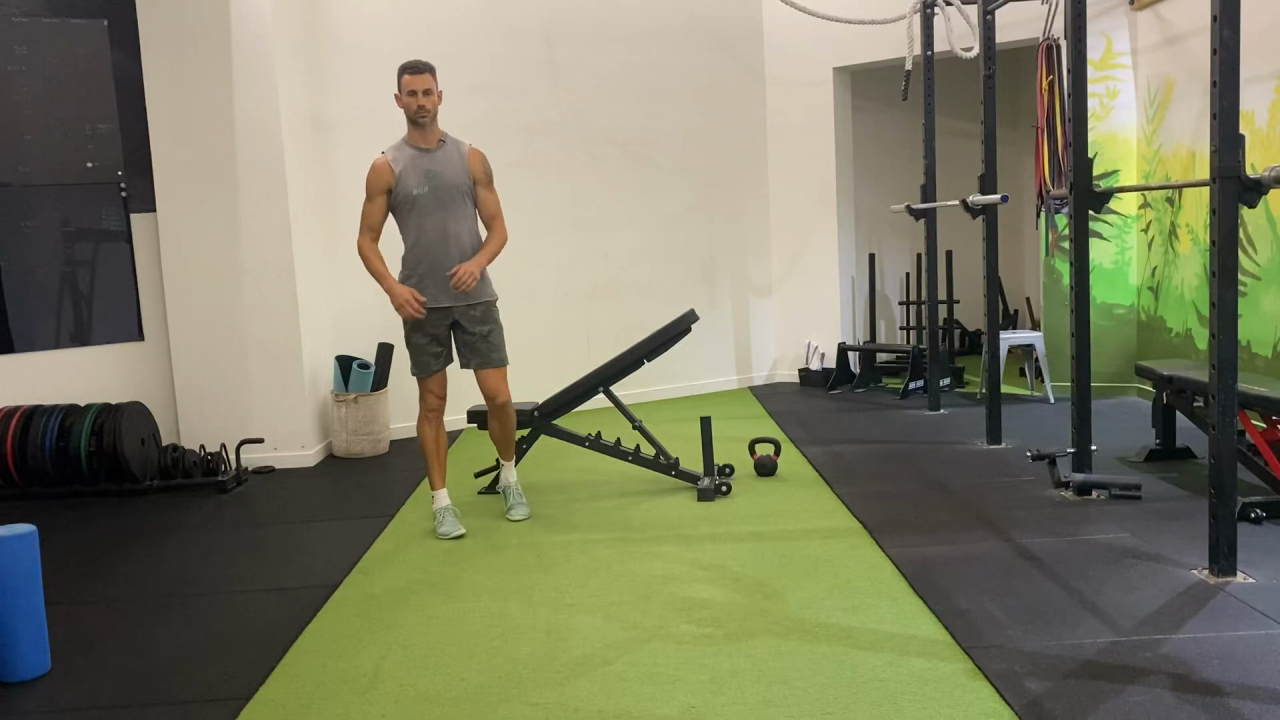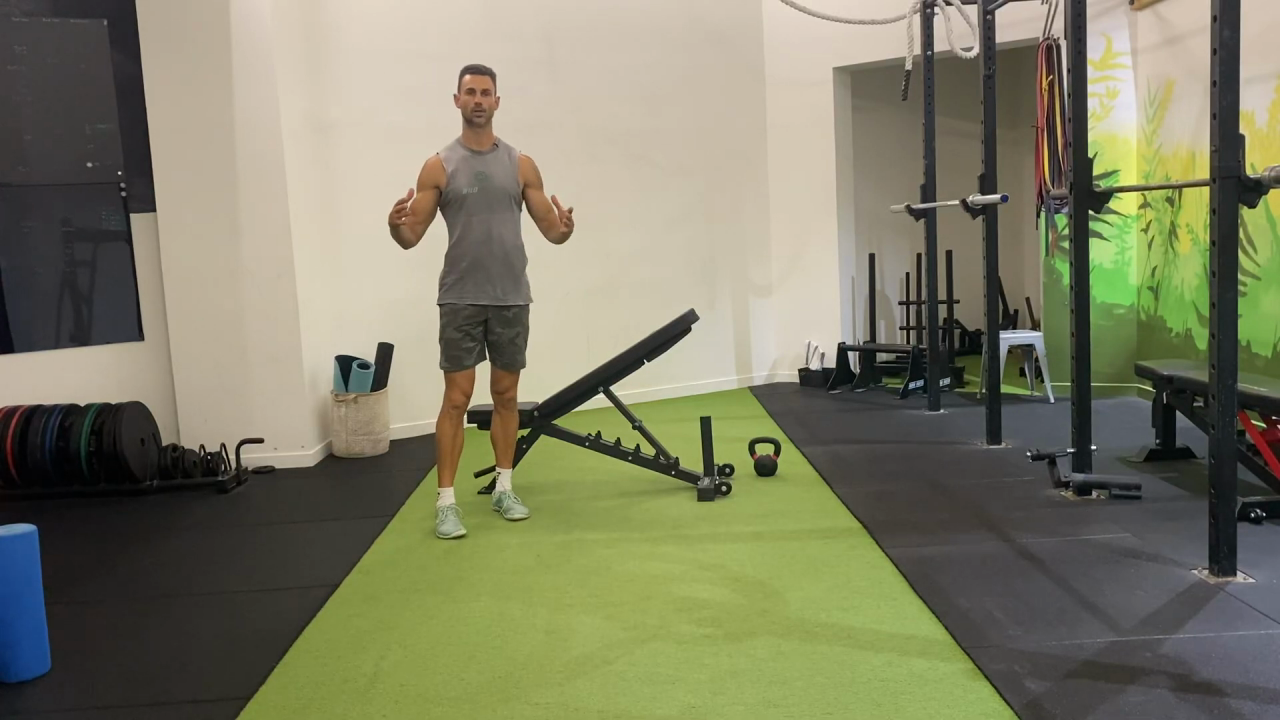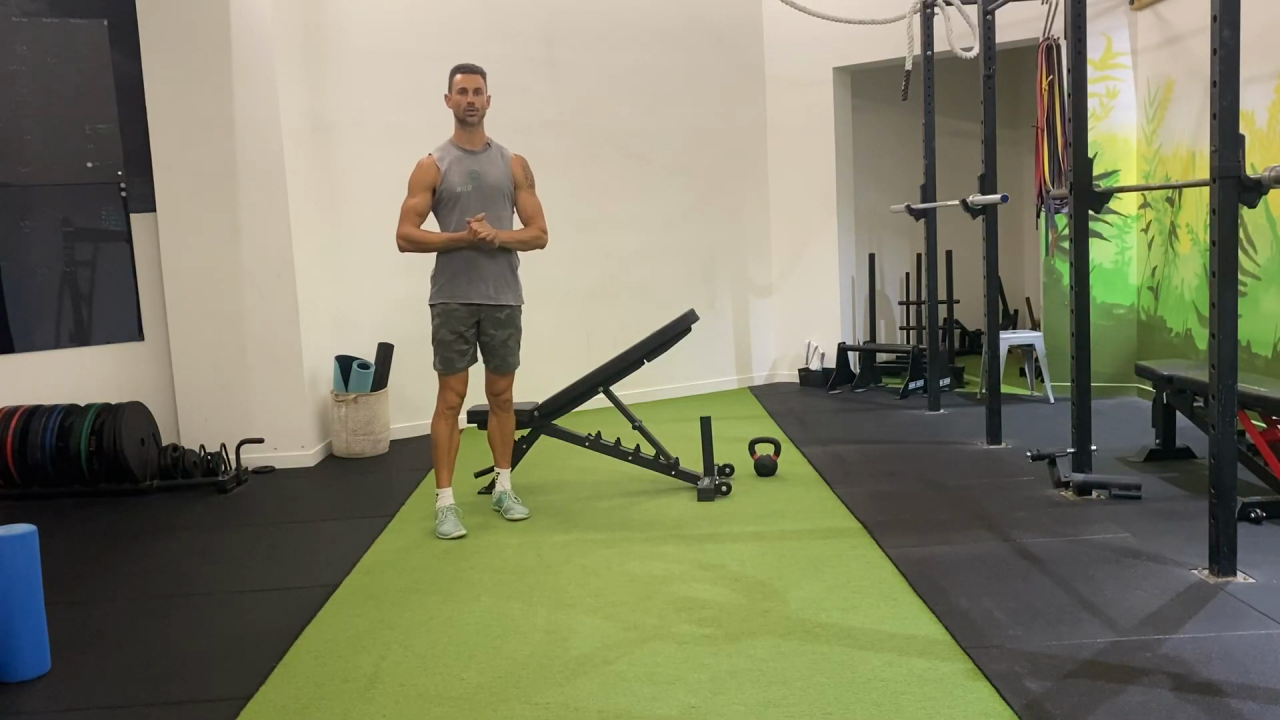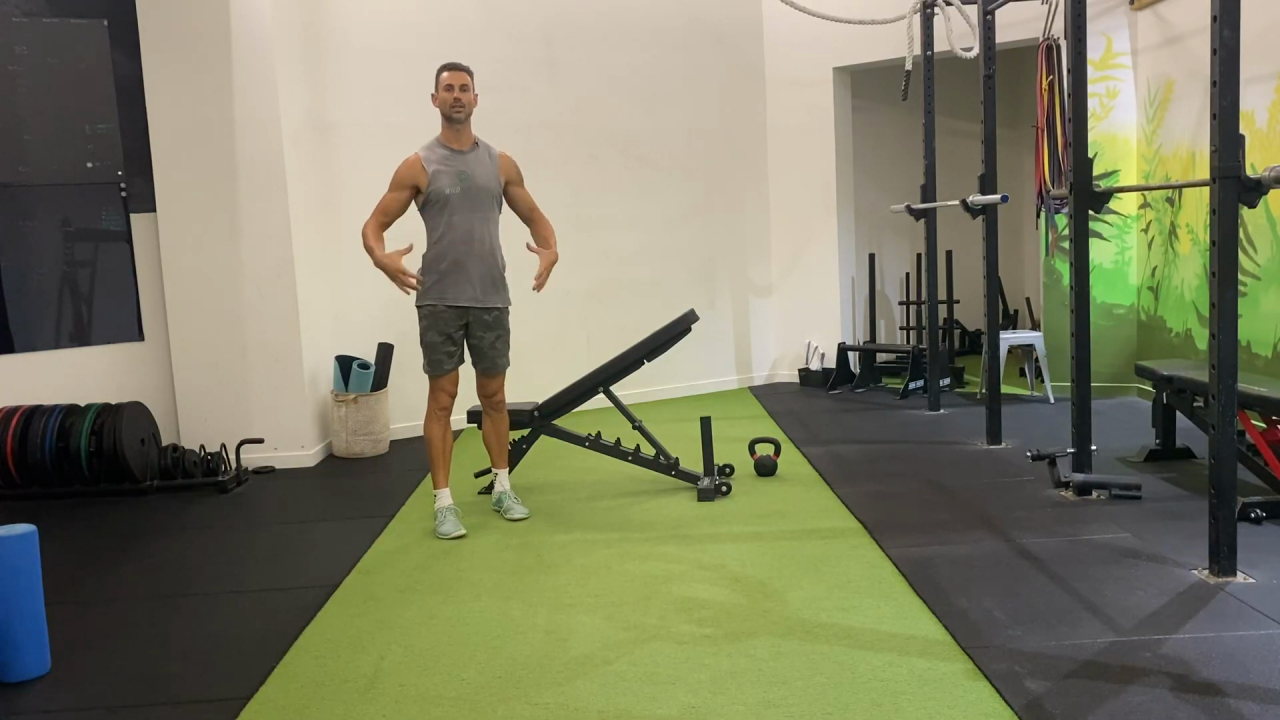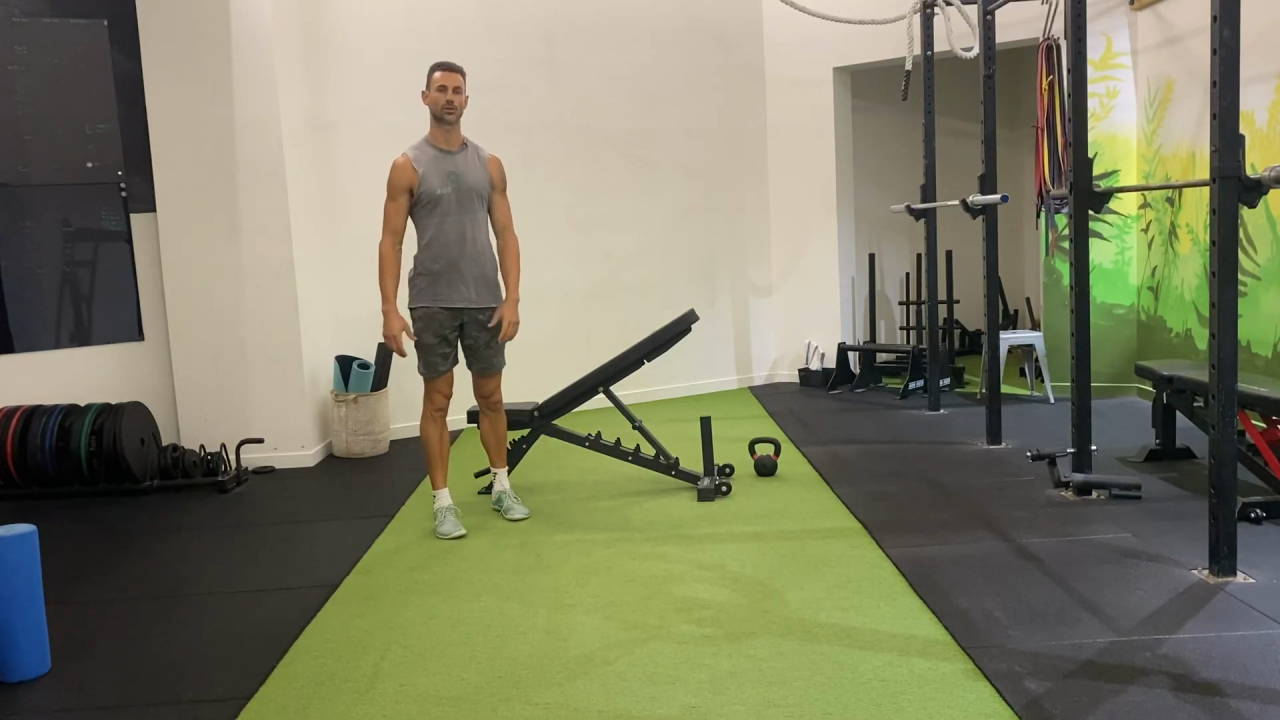
dt=1s
person 1, frame 1
left shoulder: (471, 158)
right shoulder: (386, 167)
left elbow: (498, 230)
right elbow: (366, 240)
left wrist: (477, 263)
right wrist: (393, 286)
left hip: (475, 298)
right hip: (423, 303)
left knee: (498, 395)
right knee: (432, 402)
left ankle: (509, 476)
right ankle: (441, 501)
person 1, frame 2
left shoulder: (521, 164)
right shoulder: (439, 166)
left elbow: (550, 232)
right elbow: (411, 238)
left wrist: (564, 228)
right wrist: (396, 225)
left hip: (511, 298)
right hip: (461, 299)
left knee: (505, 394)
right knee: (457, 399)
left ankle: (503, 487)
right ankle: (446, 500)
person 1, frame 3
left shoulder: (513, 164)
right shoulder: (432, 166)
left elbow: (539, 233)
right elbow: (405, 236)
left wrist: (496, 235)
right wrist: (462, 237)
left hip: (503, 297)
right hip: (452, 299)
left knee: (501, 395)
right knee: (451, 398)
left ankle: (503, 487)
right ankle: (445, 501)
person 1, frame 4
left shoulder: (500, 163)
right shoulder: (418, 165)
left elbow: (534, 216)
right elbow: (374, 224)
left wrist: (550, 250)
right wrist: (383, 259)
left hip: (490, 298)
right hip: (439, 300)
left knee: (493, 395)
right knee: (442, 399)
left ankle: (502, 486)
right ankle: (443, 501)
person 1, frame 5
left shoulder: (488, 164)
right shoulder: (408, 166)
left elbow: (505, 235)
right elbow: (391, 241)
left wrist: (511, 298)
right wrist: (389, 309)
left hip: (484, 301)
right hip: (432, 303)
left knee: (490, 396)
right knee: (437, 399)
left ankle: (501, 486)
right ankle: (443, 501)
